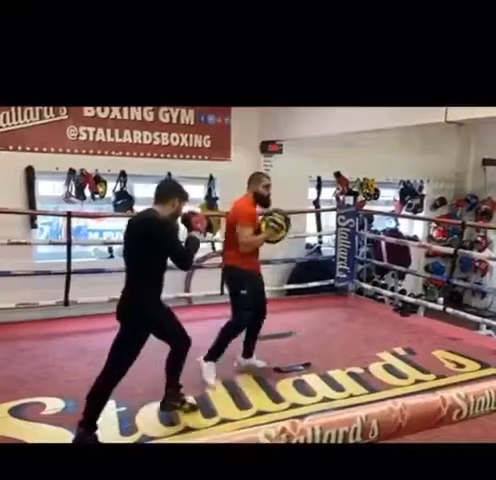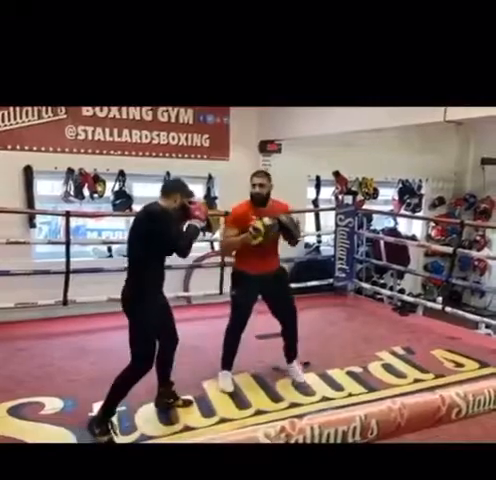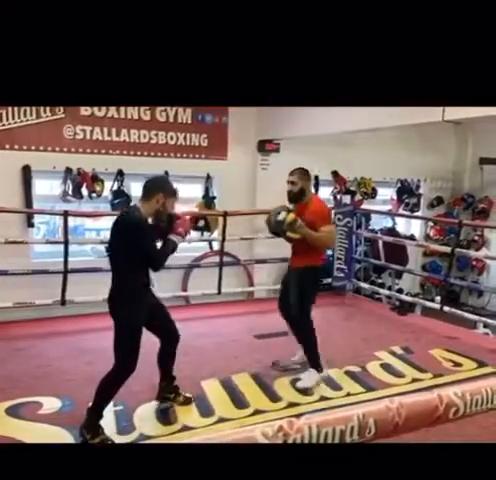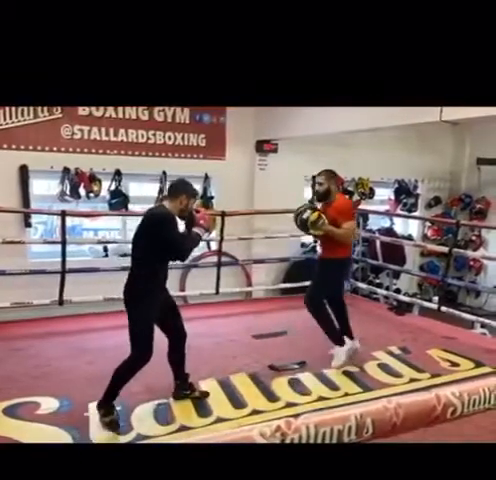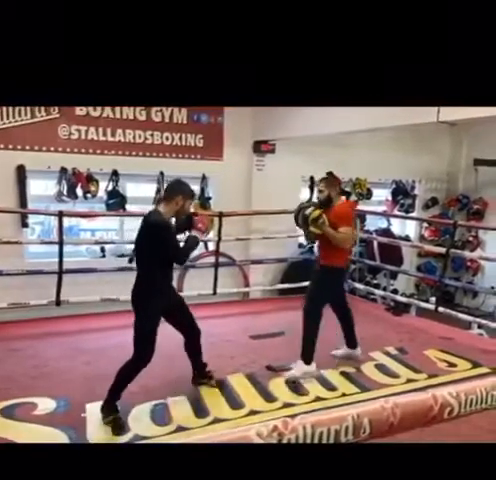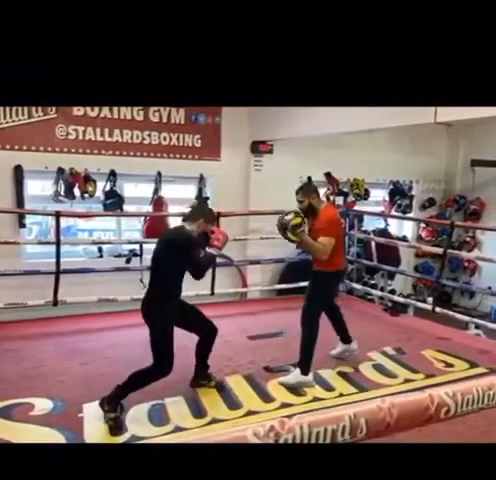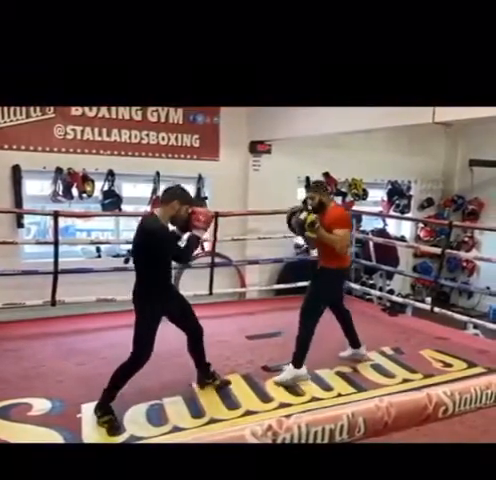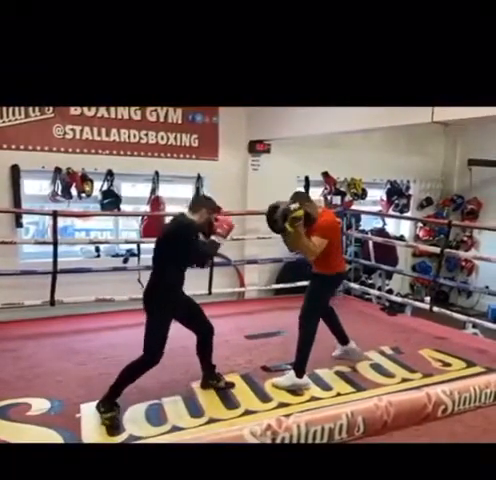
dt=0.5s
person 1, frame 1
left shoulder: (142, 220)
right shoulder: (158, 224)
right elbow: (184, 261)
left wrist: (182, 227)
right wrist: (196, 232)
left hip: (149, 302)
right hip: (138, 306)
left knee: (181, 342)
right knee: (115, 369)
left ankle: (172, 396)
right ankle: (85, 432)
person 1, frame 2
left shoulder: (154, 214)
right shoulder: (158, 214)
left elbow: (168, 245)
right elbow: (182, 248)
left wrist: (185, 220)
right wrist: (196, 221)
left hip: (151, 292)
right hip: (140, 296)
left knee: (169, 340)
right knee: (142, 361)
left ankle: (165, 395)
right ankle: (102, 418)
person 1, frame 3
left shoulder: (139, 219)
right shoulder: (133, 221)
left elbow: (148, 247)
right elbow: (156, 262)
left wrist: (168, 229)
right wrist: (176, 235)
left hip: (142, 294)
right hip: (127, 300)
left knee: (171, 337)
right knee: (125, 365)
left ankle: (167, 390)
right ankle: (90, 425)
person 1, frame 4
left shoulder: (162, 216)
right shoulder: (161, 217)
left elbow: (175, 247)
right elbow: (182, 252)
left wrist: (192, 226)
right wrist: (199, 229)
left hip: (156, 290)
right hip: (140, 294)
left knee: (178, 336)
right knee: (141, 354)
left ankle: (182, 386)
right ankle: (106, 404)
person 1, frame 5
left shoulder: (160, 220)
right shoulder: (157, 224)
left elbow: (175, 232)
right elbow: (179, 256)
left wrist: (191, 223)
right wrist: (198, 233)
left hip: (164, 291)
right hip: (147, 295)
left knee: (192, 331)
right knee: (143, 355)
left ankle: (200, 374)
right ankle: (110, 405)
person 1, frame 6
left shoulder: (174, 235)
right shoulder: (185, 238)
left elbow: (192, 262)
right elbow: (198, 272)
left wrist: (206, 245)
right wrist: (214, 248)
left hip: (169, 302)
right hip: (158, 307)
left knee: (209, 330)
right knee: (163, 366)
left ankle: (201, 375)
right ankle: (112, 400)
person 1, frame 7
left shoulder: (158, 223)
right shoulder: (151, 228)
left elbow: (173, 239)
right elbow: (182, 256)
left wrist: (188, 225)
right wrist: (198, 230)
left hip: (166, 291)
right hip: (149, 297)
left knee: (195, 330)
right knee: (140, 355)
left ankle: (205, 375)
right ankle: (104, 405)
person 1, frame 8
left shoulder: (182, 225)
right shoulder: (185, 226)
left elbow: (194, 255)
right elbow: (201, 259)
left wrist: (212, 235)
right wrist: (218, 235)
left hip: (173, 293)
right hip: (159, 297)
left knee: (205, 329)
right knee: (152, 355)
left ankle: (210, 376)
right ankle: (108, 401)
person 2, frame 1
left shoulder: (252, 208)
right shoulder: (243, 209)
right elbow: (246, 245)
left wrist: (266, 230)
right wrist: (268, 233)
left hip: (250, 269)
right hip: (237, 270)
left knee: (259, 312)
right knee: (241, 318)
left ankle: (246, 357)
right ankle: (209, 361)
person 2, frame 2
left shoulder: (282, 209)
right shoulder: (240, 212)
left elbow: (293, 241)
right elbow: (225, 246)
left wrist: (293, 232)
right wrist: (247, 236)
left hip: (273, 273)
right hip: (245, 275)
left knee: (289, 317)
right knee: (237, 322)
left ankle: (292, 362)
right ankle: (225, 371)
person 2, frame 3
left shoulder: (319, 207)
right shoulder: (297, 205)
left elbow: (329, 241)
left wrist: (302, 230)
right wrist: (284, 229)
left hip: (311, 269)
right hip: (297, 266)
left knee: (299, 315)
right knee: (286, 309)
left ankle: (315, 369)
right ankle: (306, 351)
person 2, frame 4
left shoulder: (342, 204)
right shoulder: (327, 204)
left elbow: (350, 236)
left wrist: (326, 228)
right wrist: (316, 227)
left hip: (336, 261)
right hip: (329, 258)
left knee: (312, 300)
right knee: (334, 300)
left ankle: (341, 344)
right ankle: (349, 341)
person 2, frame 5
left shoulder: (344, 210)
right shoulder: (329, 210)
left elbow: (347, 242)
left wrist: (324, 227)
right wrist: (315, 227)
left hip: (332, 268)
right hip: (330, 267)
left knee: (311, 310)
right knee: (340, 306)
left ankle: (306, 363)
right ankle: (352, 348)
person 2, frame 6
left shoulder: (327, 218)
right shoulder: (318, 213)
left elbow: (322, 253)
right elbow: (314, 245)
left wrist: (301, 236)
right wrist: (300, 237)
left hip: (328, 272)
right hip: (328, 270)
left knee: (309, 316)
right knee: (328, 305)
left ankle: (303, 373)
right ankle: (347, 343)
person 2, frame 7
left shoulder: (338, 214)
right shoulder: (323, 213)
left elbow: (340, 244)
right elbow: (320, 241)
left wrist: (317, 230)
right wrist: (309, 230)
left hip: (332, 271)
right hip: (333, 270)
left knee: (308, 315)
right knee: (338, 308)
left ankle: (297, 368)
right ankle: (357, 349)
person 2, frame 8
left shoulder: (325, 222)
right shoulder: (311, 219)
left elbow: (310, 253)
right elbow: (294, 246)
left wrist: (297, 229)
left hip: (328, 275)
right hip: (326, 273)
left knee: (307, 319)
right knee: (322, 308)
left ankle: (298, 376)
right ankle: (347, 346)
